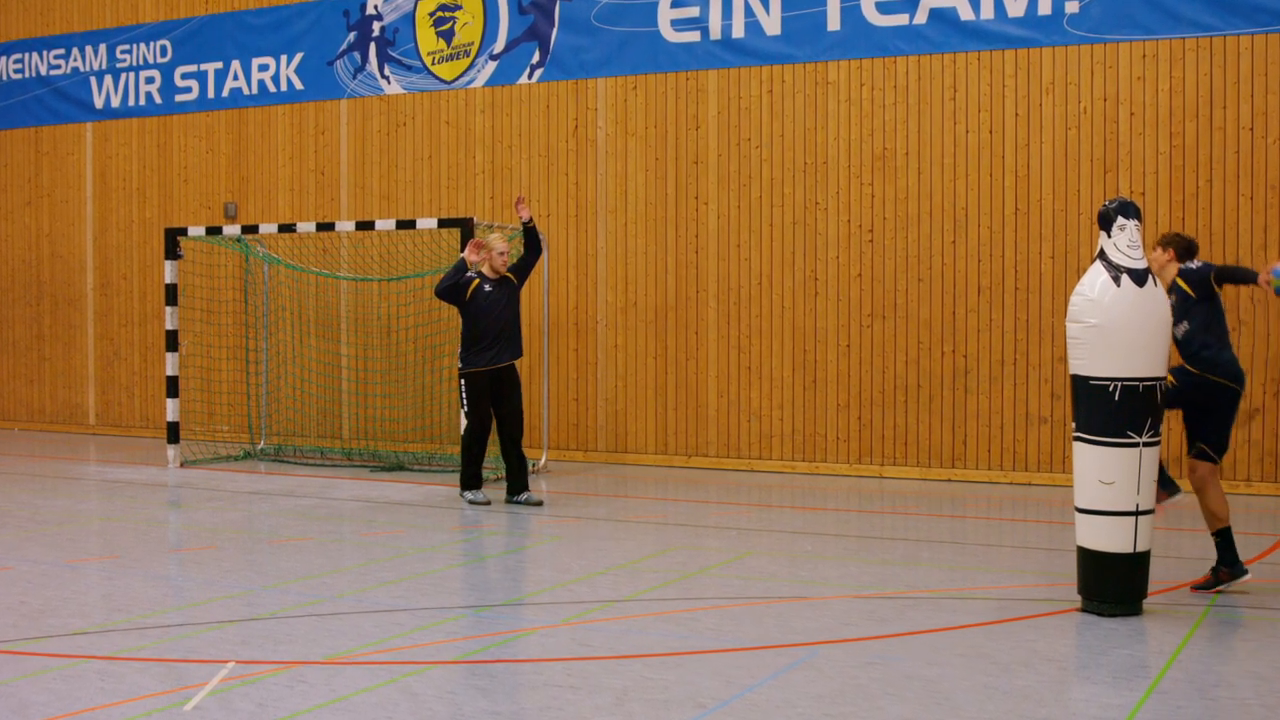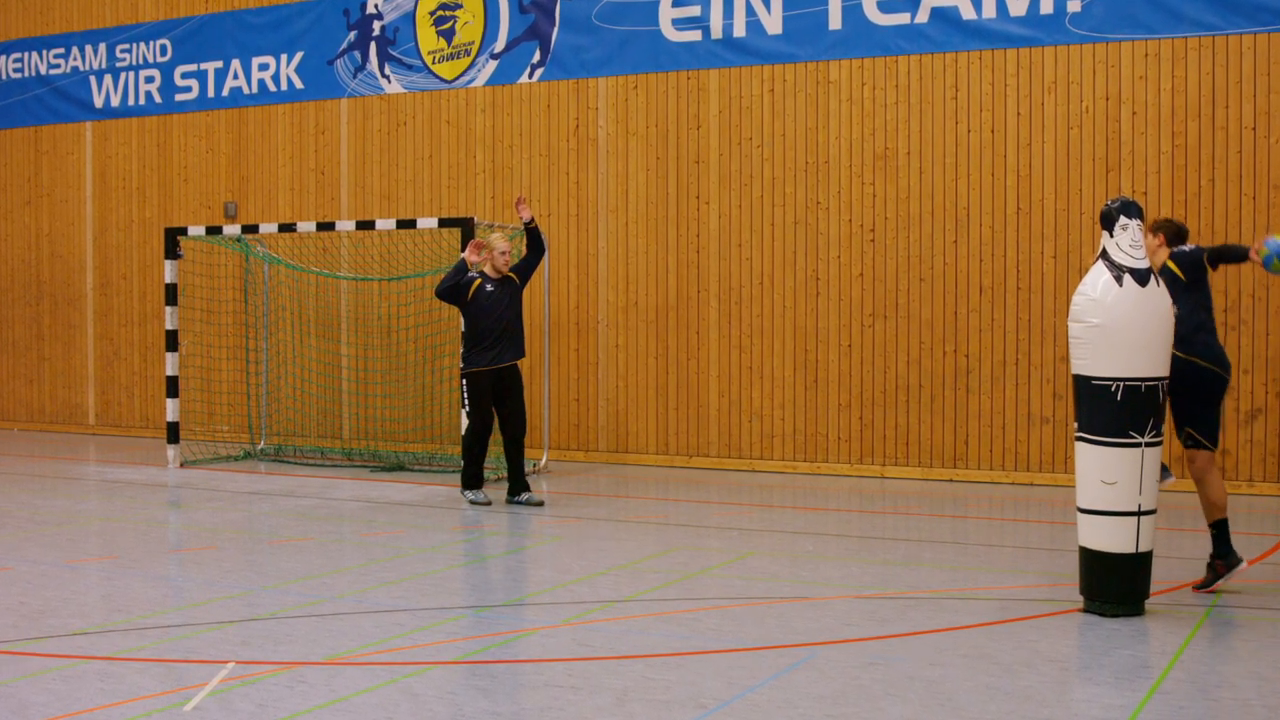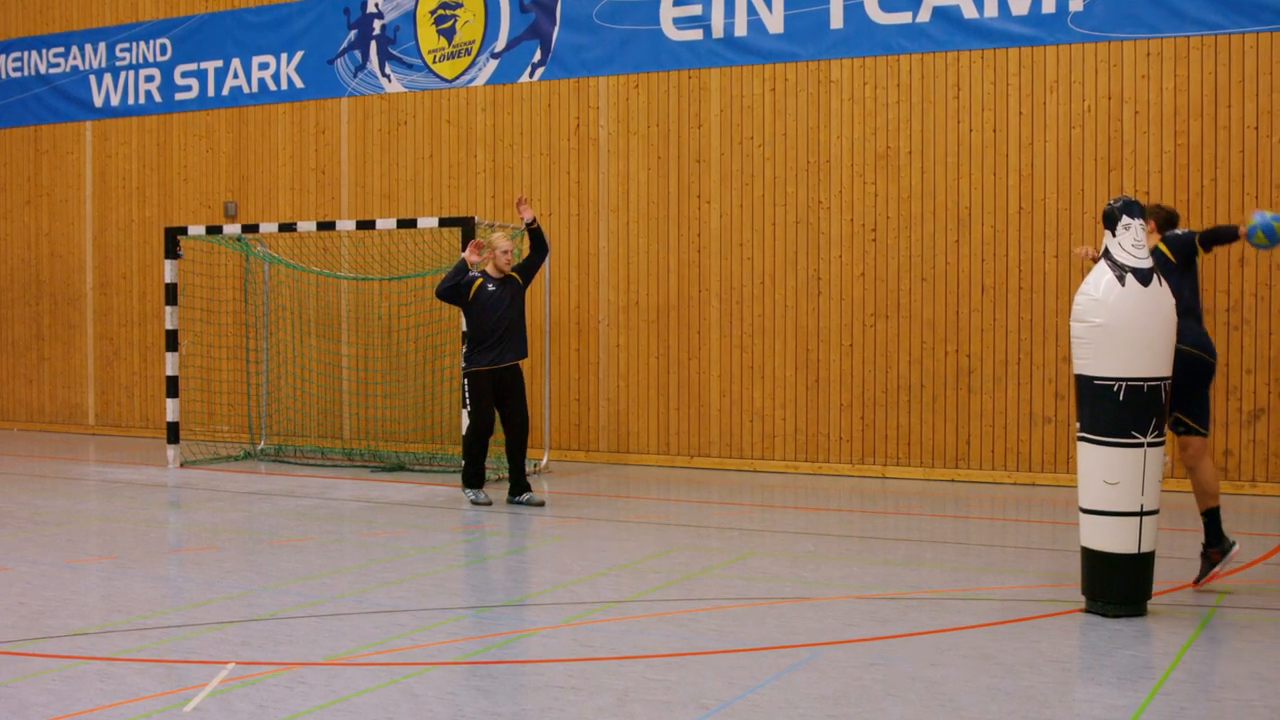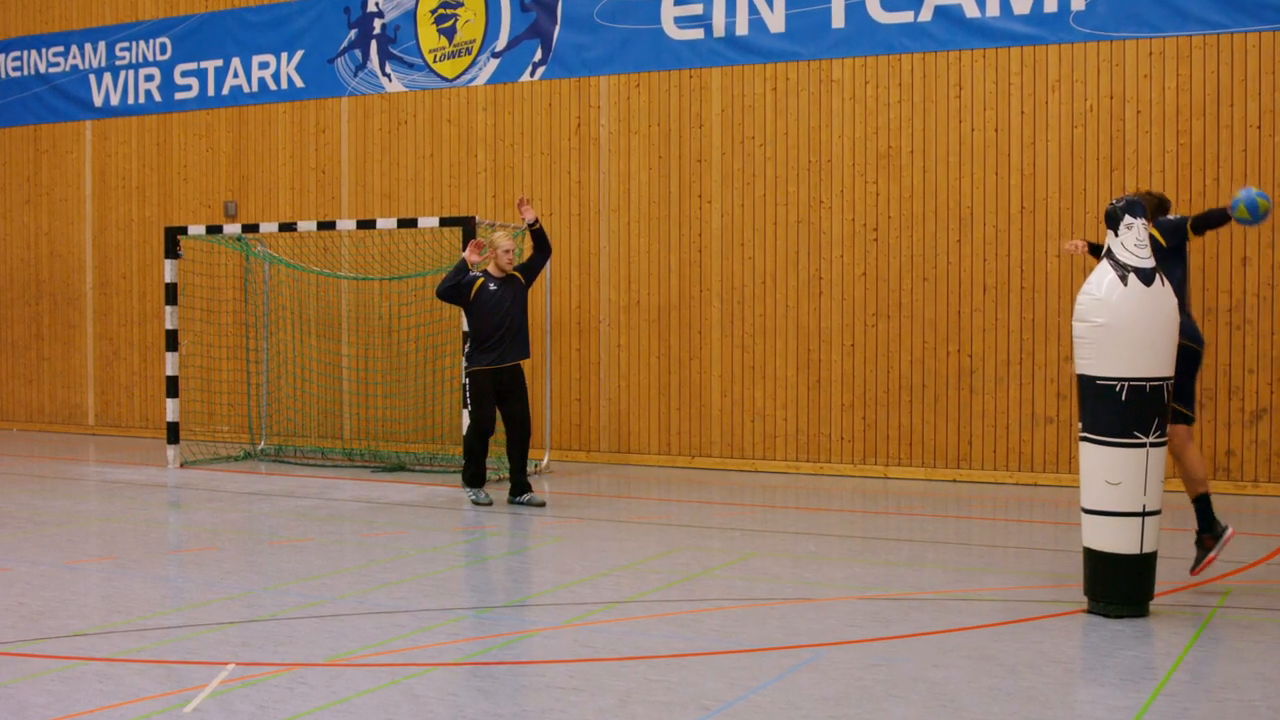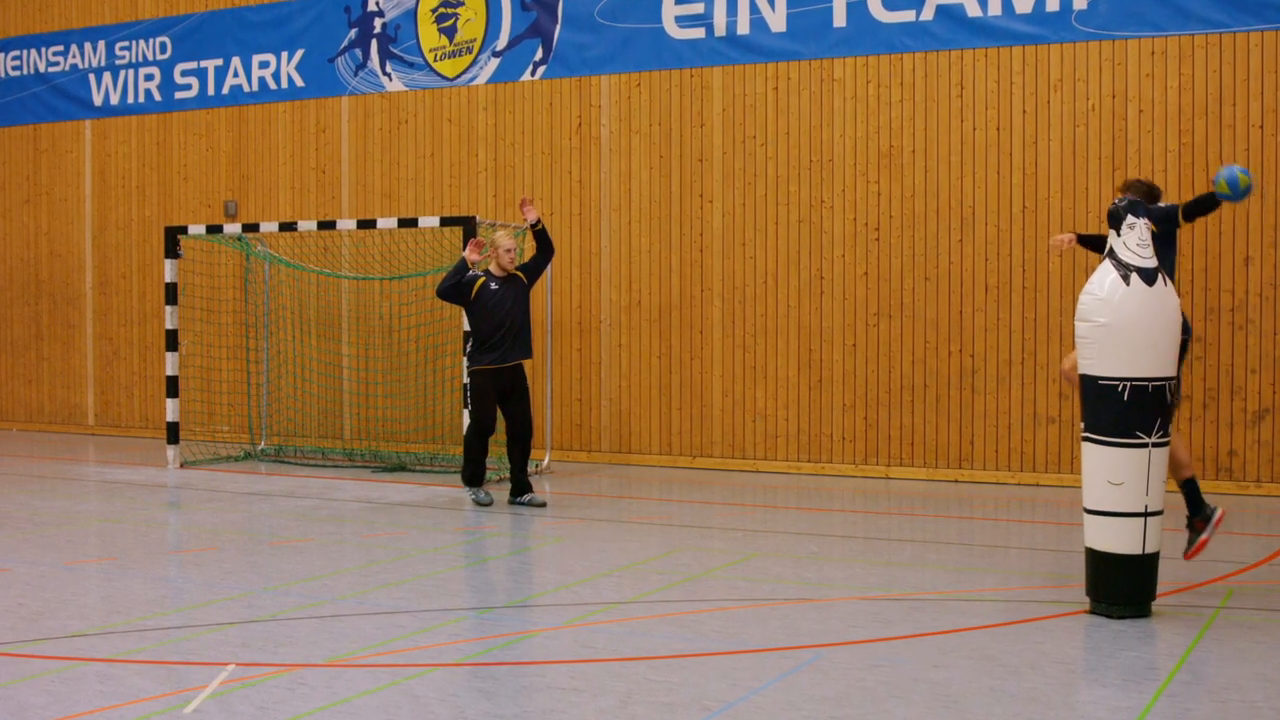
dt=0.2s
person 1, frame 1
left shoulder: (1189, 275)
right shoulder: (1168, 298)
left elbow: (1224, 273)
left hip: (1208, 374)
right hip: (1220, 384)
right knee: (1202, 474)
left ankle: (1161, 482)
right ankle: (1229, 564)
person 1, frame 2
left shoulder: (1182, 259)
right shoulder: (1163, 275)
left elbow: (1222, 252)
left wrist: (1249, 252)
left hip: (1195, 364)
right hip: (1204, 370)
right knee: (1201, 463)
right ankle: (1223, 555)
person 1, frame 3
left shoulder: (1171, 243)
right shoulder: (1152, 260)
left elbow: (1210, 237)
left wrist: (1240, 231)
right wrist: (1099, 254)
left hip: (1181, 351)
right hip: (1194, 357)
right knee: (1193, 450)
right ankle: (1215, 544)
person 1, frame 4
left shoulder: (1163, 229)
left elbow: (1203, 222)
left wrist: (1229, 211)
right wrist: (1088, 246)
right hip: (1182, 345)
right knee: (1180, 438)
right ankle: (1209, 529)
person 1, frame 5
left shoulder: (1154, 217)
left elbow: (1197, 209)
right elbow: (1112, 246)
left wrist: (1218, 196)
right wrist: (1078, 238)
left knee: (1073, 367)
right ankle: (1199, 513)
person 2, frame 1
left shoulder: (512, 280)
right shoulder: (469, 284)
left elbow: (534, 251)
right elbow: (441, 290)
left wrist: (527, 221)
right wrist: (465, 261)
left hip: (506, 369)
right hip: (475, 370)
left knee: (513, 429)
right knee: (478, 428)
left ankle: (517, 489)
right ankle: (470, 486)
person 2, frame 2
left shoulder: (514, 280)
right shoulder: (471, 284)
left elbow: (537, 252)
right elbow: (442, 291)
left wrist: (529, 222)
right wrist: (465, 262)
left hip: (508, 369)
right hip: (477, 370)
left knee: (516, 429)
right knee: (480, 427)
left ankle: (518, 489)
right ankle: (471, 485)
person 2, frame 3
left shoulder: (517, 279)
right shoulder: (473, 283)
left elbow: (540, 252)
right elbow: (442, 292)
left wrist: (531, 222)
right wrist: (465, 262)
left hip: (510, 369)
right hip: (479, 370)
left knee: (518, 428)
right knee: (481, 426)
left ankle: (519, 489)
right ankle: (472, 484)
person 2, frame 4
left shoulder: (519, 279)
right shoulder: (474, 283)
left elbow: (543, 252)
right elbow: (443, 292)
left wrist: (533, 223)
right wrist: (466, 262)
left hip: (512, 368)
right hip: (481, 369)
left knee: (520, 428)
right knee: (482, 426)
left ankle: (520, 489)
right ankle: (473, 483)
person 2, frame 5
left shoulder: (521, 278)
right shoulder: (476, 283)
left elbow: (546, 252)
right elbow: (443, 291)
left wrist: (535, 223)
right wrist: (466, 261)
left hip: (514, 368)
right hip: (483, 368)
left knee: (522, 428)
right knee: (482, 424)
left ankle: (520, 489)
right ankle: (473, 481)
